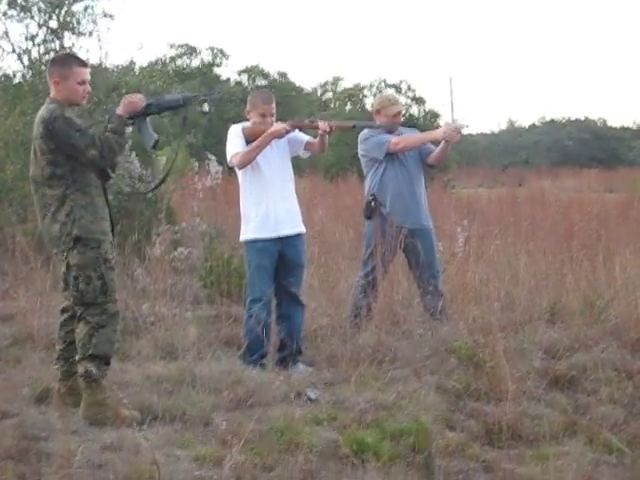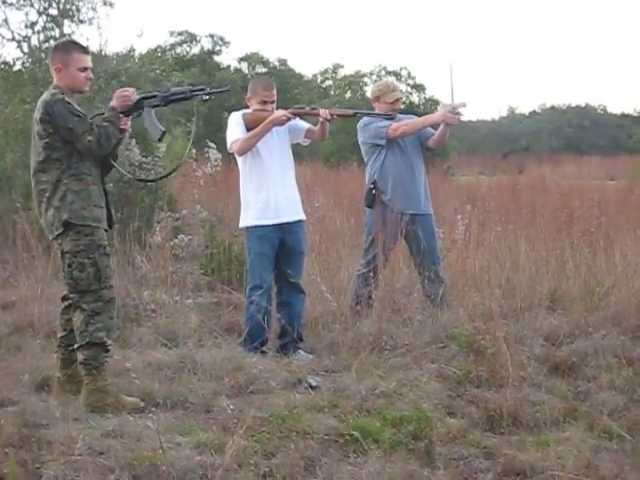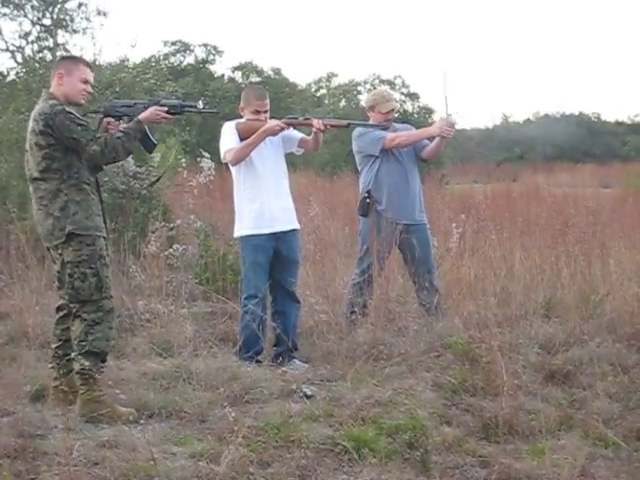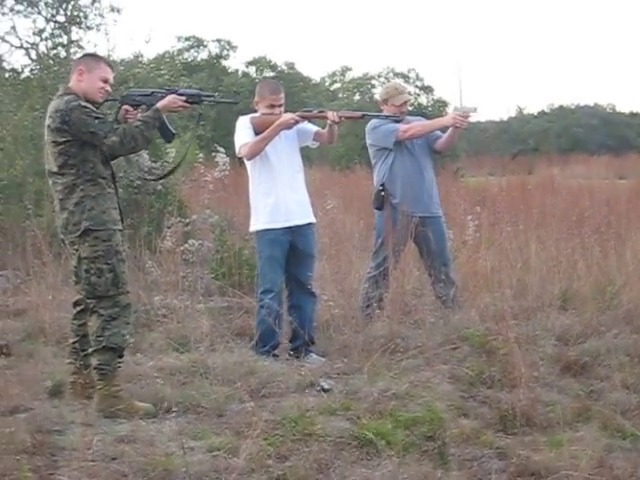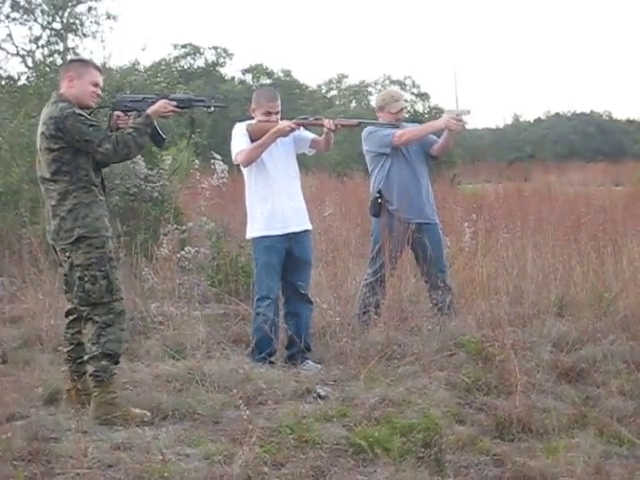
dt=0.4s
person 1, frame 1
left shoulder: (55, 118)
right shoulder: (57, 117)
left elbow: (93, 167)
right elbow: (102, 155)
left wrist: (115, 127)
right wrist: (121, 116)
left hip: (73, 228)
right hip: (82, 228)
left knee: (78, 307)
right knee: (100, 309)
left ankle: (67, 386)
right ankle: (94, 398)
person 1, frame 2
left shoulder: (61, 105)
right shoulder: (56, 103)
left elbow: (95, 163)
right elbow: (95, 142)
left wrist: (117, 132)
right wrist: (114, 110)
left hip: (76, 214)
right hip: (77, 216)
left knee: (79, 296)
right knee: (97, 297)
left ankle: (68, 373)
right ankle: (95, 387)
person 1, frame 3
left shoulder: (46, 114)
right shoulder: (57, 113)
left elbow: (84, 162)
right elbow: (101, 151)
left wrist: (104, 136)
right wrist: (140, 122)
left hip: (62, 226)
right hip: (76, 225)
left knee: (71, 305)
right knee: (96, 307)
left ankle: (64, 384)
right ankle: (90, 397)
person 1, frame 4
left shoulder: (64, 108)
right shoulder: (73, 109)
left elbow: (103, 149)
right elbow: (119, 143)
left wrist: (124, 124)
right wrist: (157, 111)
left hip: (81, 220)
right hip: (93, 220)
left knee: (89, 300)
right knee: (112, 302)
left ankle: (81, 378)
right ankle: (107, 392)
person 1, frame 5
left shoulder: (55, 115)
right shoulder: (67, 116)
left elbow: (95, 157)
right elbow: (113, 150)
left wrist: (117, 130)
right wrist: (149, 116)
left hip: (69, 228)
right hip: (84, 228)
left knee: (81, 308)
right knee: (106, 309)
left ankle: (77, 386)
right ankle: (104, 400)
person 2, frame 1
left shoulder: (285, 133)
right shoulder: (238, 132)
left elbow: (317, 148)
right elbow: (239, 161)
left wrist: (323, 134)
right wrist: (269, 135)
left hip: (292, 229)
right hip: (259, 232)
left knee: (292, 297)
right knee: (259, 300)
left ankle: (290, 357)
right ankle: (253, 361)
person 2, frame 2
left shoulder: (285, 120)
right shoulder: (238, 119)
left elbow: (318, 137)
right elbow: (239, 148)
left wrist: (323, 122)
right wrist: (269, 123)
left hip: (292, 216)
right hip: (259, 218)
left knee: (292, 284)
right knee: (259, 286)
left ankle: (290, 344)
right ankle: (253, 348)
person 2, frame 3
left shoulder: (278, 129)
right shoulder: (232, 128)
left elbow: (311, 146)
right elbow: (232, 158)
left wrist: (317, 132)
right wrist: (263, 132)
left hip: (286, 225)
right hip: (254, 227)
left knee: (287, 293)
right knee: (254, 296)
left ankle: (284, 353)
right ankle: (249, 357)
person 2, frame 4
left shoulder: (293, 123)
right shoulder: (246, 123)
left elbow: (326, 139)
right elbow: (247, 153)
left wrist: (332, 125)
right wrist: (277, 126)
left hip: (302, 218)
right hip: (269, 222)
left knee: (304, 287)
right knee: (270, 290)
left ankle: (301, 347)
right ankle: (265, 351)
person 2, frame 5
left shoulder: (290, 130)
right shoulder: (243, 130)
left elbow: (323, 146)
right elbow: (243, 159)
left wrist: (328, 132)
right wrist: (274, 133)
left hip: (298, 225)
right hip: (266, 228)
left knee: (300, 294)
right knee: (267, 296)
left ankle: (298, 353)
right ankle: (261, 358)
person 3, frame 1
left shoulder: (413, 134)
right shoulder: (368, 137)
left elbow: (433, 159)
right elbow: (398, 145)
left wrist: (446, 142)
right wrist: (436, 134)
left hip: (418, 218)
right hip: (384, 218)
left knee: (429, 274)
right knee: (371, 274)
left ankle: (441, 323)
right ankle: (357, 323)
person 3, frame 2
left shoulder: (412, 120)
right shoulder: (367, 125)
left elbow: (434, 143)
right elbow: (397, 131)
left wrist: (445, 124)
right wrist: (435, 117)
left hip: (419, 205)
right hip: (385, 205)
left knee: (430, 261)
right knee: (372, 262)
left ankle: (441, 310)
right ankle: (357, 312)
person 3, frame 3
left shoulder: (407, 130)
right shoulder: (362, 134)
left elbow: (427, 154)
right elbow: (393, 141)
left wrist: (441, 137)
right wrist: (431, 130)
left hip: (413, 214)
right hip: (379, 215)
left knee: (425, 270)
right knee: (366, 271)
left ankle: (436, 318)
right ankle: (353, 320)
person 3, frame 4
left shoulder: (420, 122)
right shoulder: (376, 127)
left elbow: (441, 145)
right elbow: (406, 133)
left wrist: (454, 128)
right wrist: (444, 120)
left hip: (428, 206)
right hip: (394, 208)
left knee: (441, 263)
right knee: (381, 264)
right ankle: (369, 314)
person 3, frame 5
left shoulder: (416, 129)
right shoulder: (371, 134)
left elbow: (437, 150)
right elbow: (401, 138)
left wrist: (449, 131)
right wrist: (438, 123)
left hip: (425, 213)
right hip: (390, 214)
left knee: (437, 270)
right knee: (378, 271)
left ankle: (449, 318)
right ankle: (365, 321)
